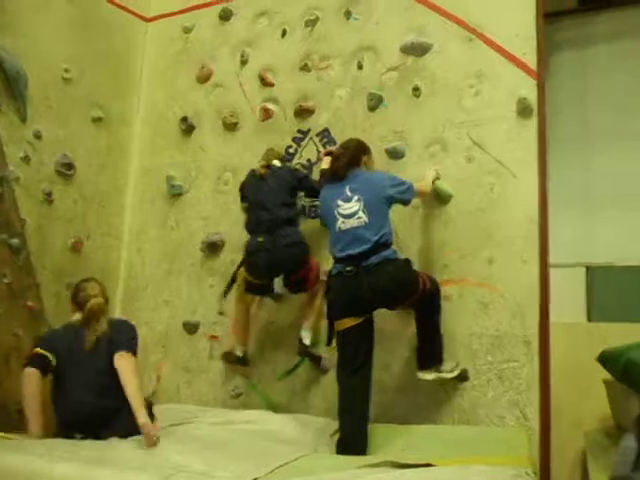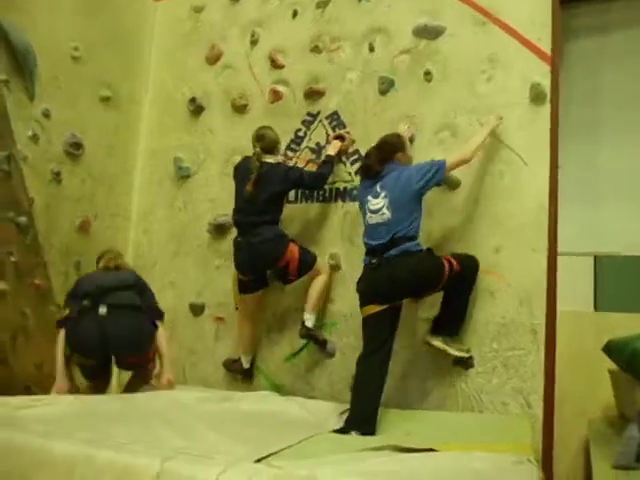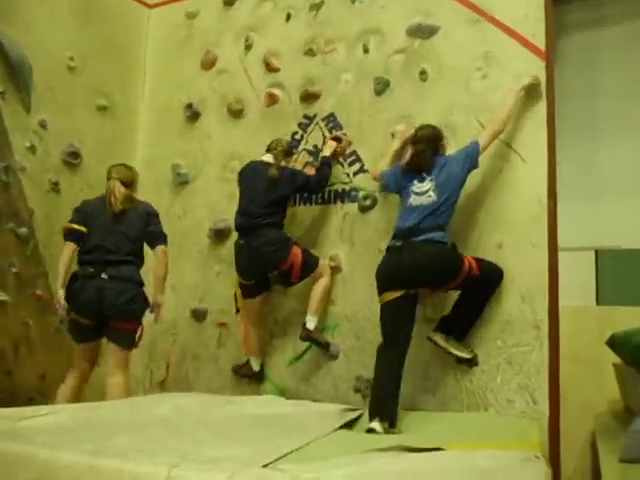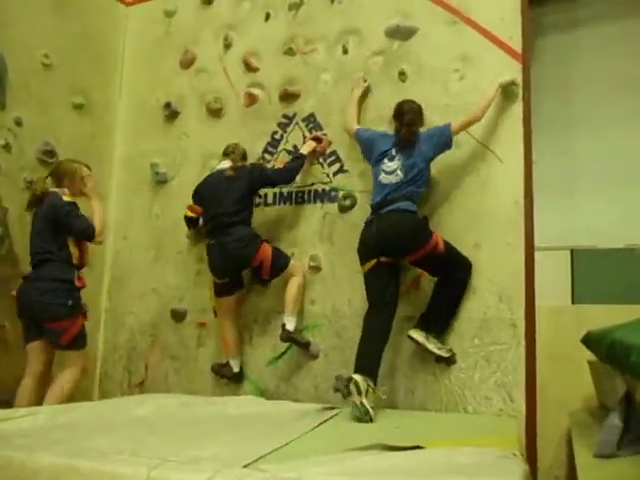
dt=1s
person 1, frame 1
left shoulder: (326, 193)
right shoulder: (379, 180)
right elbow: (423, 190)
right wrist: (430, 176)
left hip: (344, 285)
right hip: (385, 274)
left knee: (352, 370)
right knee: (428, 289)
left ankle: (351, 449)
right ankle: (431, 363)
person 1, frame 2
left shoulder: (367, 183)
right shoulder: (411, 175)
right elbow: (465, 156)
left wrist: (398, 139)
right wrist: (488, 128)
left hip: (373, 277)
right hip: (408, 268)
left knee: (373, 353)
right knee: (467, 265)
left ankle: (358, 426)
right ankle: (444, 333)
person 1, frame 3
left shoulder: (403, 172)
right shoulder: (455, 163)
left elbow: (376, 175)
right elbow: (495, 128)
left wrist: (398, 144)
right wrist: (520, 91)
left hip: (393, 262)
right hip: (431, 256)
left knee: (393, 343)
right knee: (490, 275)
left ankle: (381, 418)
right ankle: (449, 333)
person 1, frame 4
left shoulder: (376, 141)
right shoulder: (427, 141)
left elbow: (350, 124)
right elbow: (474, 117)
left wrist: (358, 93)
right wrist: (498, 87)
left hip: (372, 232)
right hip: (405, 225)
left knee: (379, 309)
right knee: (458, 268)
left ankle: (362, 378)
right ankle: (427, 329)
person 2, frame 1
left shoulder: (249, 180)
right shoulder: (291, 173)
right elbow: (320, 192)
left hip: (259, 249)
right hip: (290, 245)
left knee: (242, 302)
right knee: (316, 288)
left ankle: (239, 354)
right ankle: (305, 342)
person 2, frame 2
left shoulder: (242, 167)
right shoulder: (283, 172)
right elbow: (317, 179)
right wrist: (332, 152)
left hip: (243, 247)
right hip: (271, 242)
left knee: (247, 312)
right knee: (321, 270)
left ankle: (245, 364)
right ankle: (308, 325)
person 2, frame 3
left shoulder: (247, 170)
right shoulder: (287, 175)
right elbow: (319, 182)
right wrist: (327, 154)
left hip: (244, 249)
right hip: (272, 244)
left knee: (250, 316)
right knee: (324, 271)
left ankle: (254, 367)
right ankle: (310, 327)
person 2, frame 4
left shoulder: (205, 183)
right shoulder: (249, 173)
left elbow: (191, 220)
right elbow: (285, 175)
left wrist: (201, 226)
right wrist: (304, 151)
left hip: (217, 251)
right hip: (244, 243)
left knee: (226, 314)
right knee: (296, 272)
left ankle: (233, 367)
right ankle: (289, 327)
person 3, frame 1
left shoulder: (54, 338)
right shoulder: (122, 329)
left elbow: (31, 373)
right elbow: (124, 360)
left wrist: (35, 434)
right wrist: (143, 417)
left hip: (74, 436)
right hip: (121, 430)
person 3, frame 2
left shoulder: (82, 282)
right shoulder: (135, 279)
left elbow: (64, 328)
right elbow: (157, 323)
left wrist: (61, 377)
right wrist: (165, 369)
left hip: (85, 326)
right hip: (129, 323)
left knee: (97, 387)
right knee: (143, 372)
person 3, frame 3
left shoulder: (87, 207)
right shoulder: (145, 211)
left elbow: (69, 245)
right elbow: (161, 250)
left wrist: (61, 287)
right wrist: (158, 293)
left hip: (86, 288)
right hip: (125, 291)
left knee: (81, 366)
right knee: (117, 371)
person 3, frame 4
left shoulder: (46, 205)
right shoulder: (60, 202)
right elbow: (96, 235)
right wrist: (94, 199)
left hip: (32, 292)
right hip: (54, 294)
left knee: (35, 371)
right knee: (75, 367)
